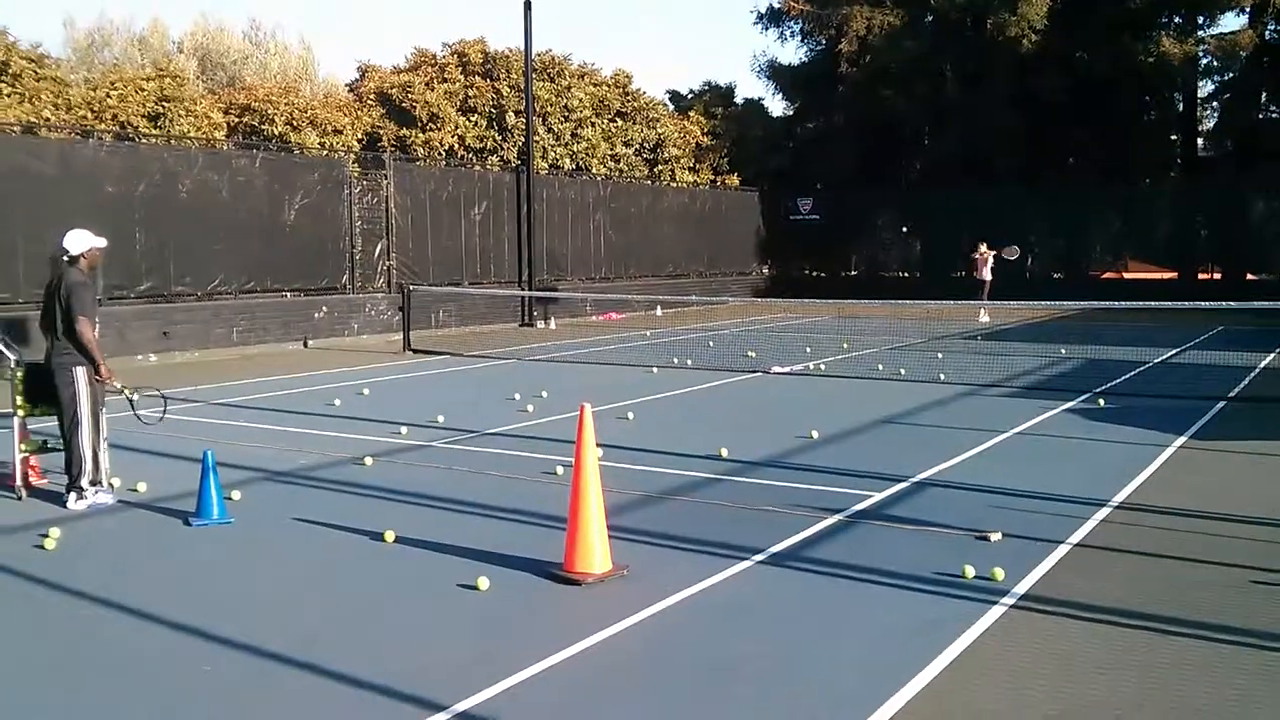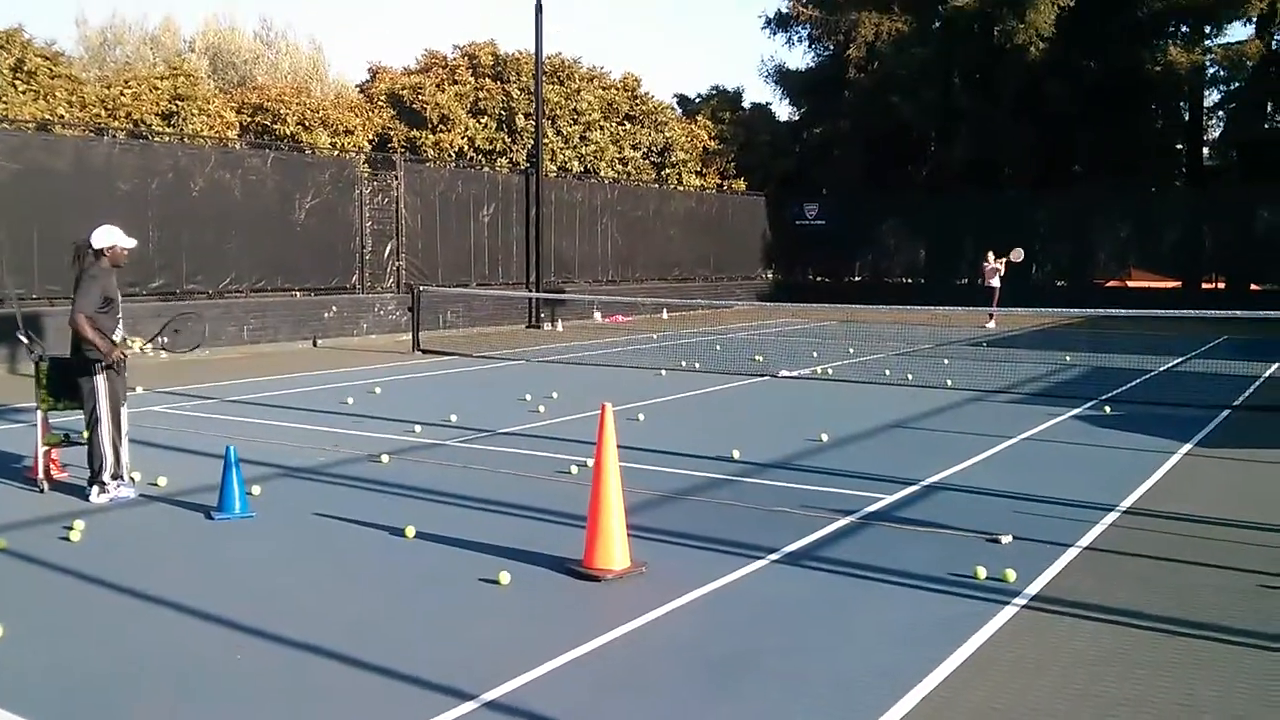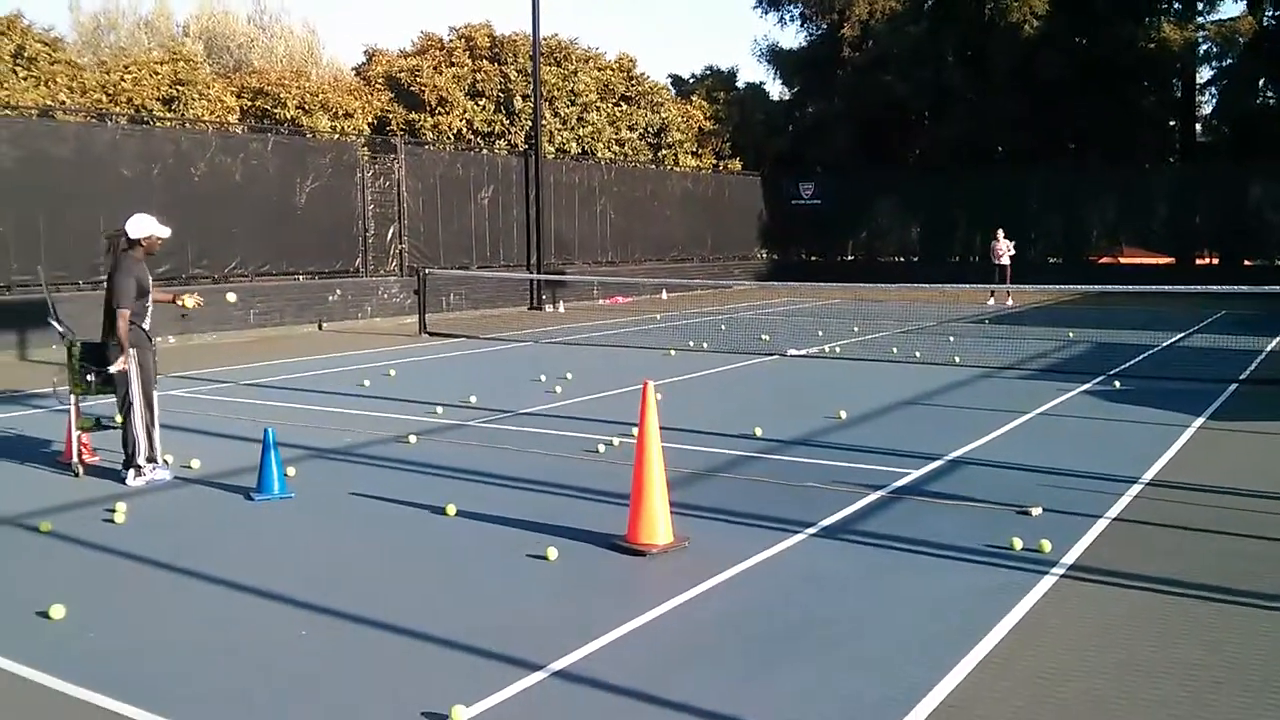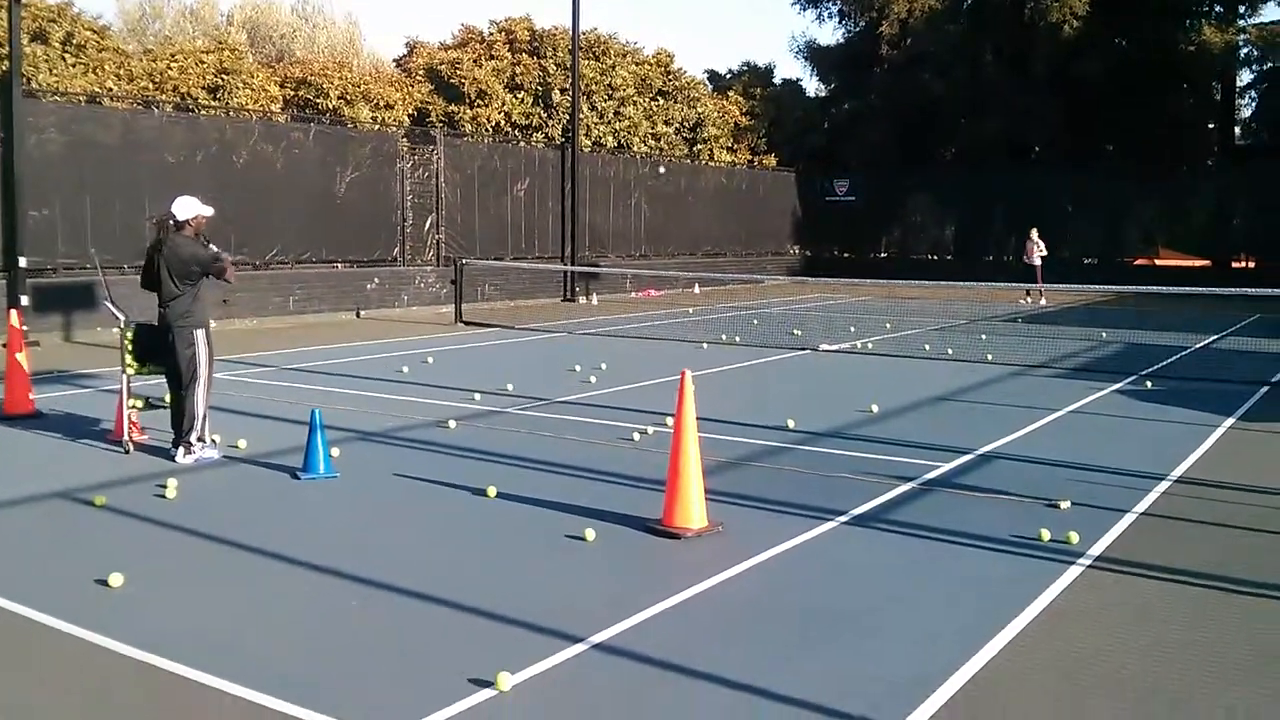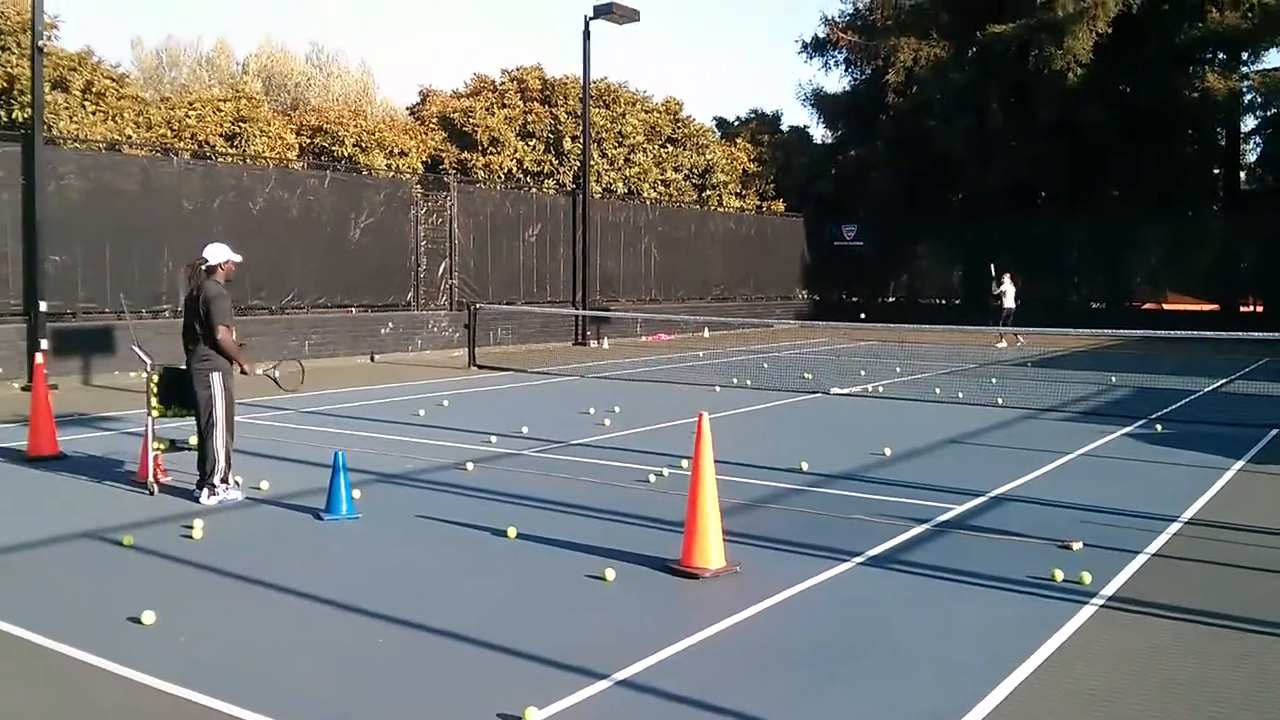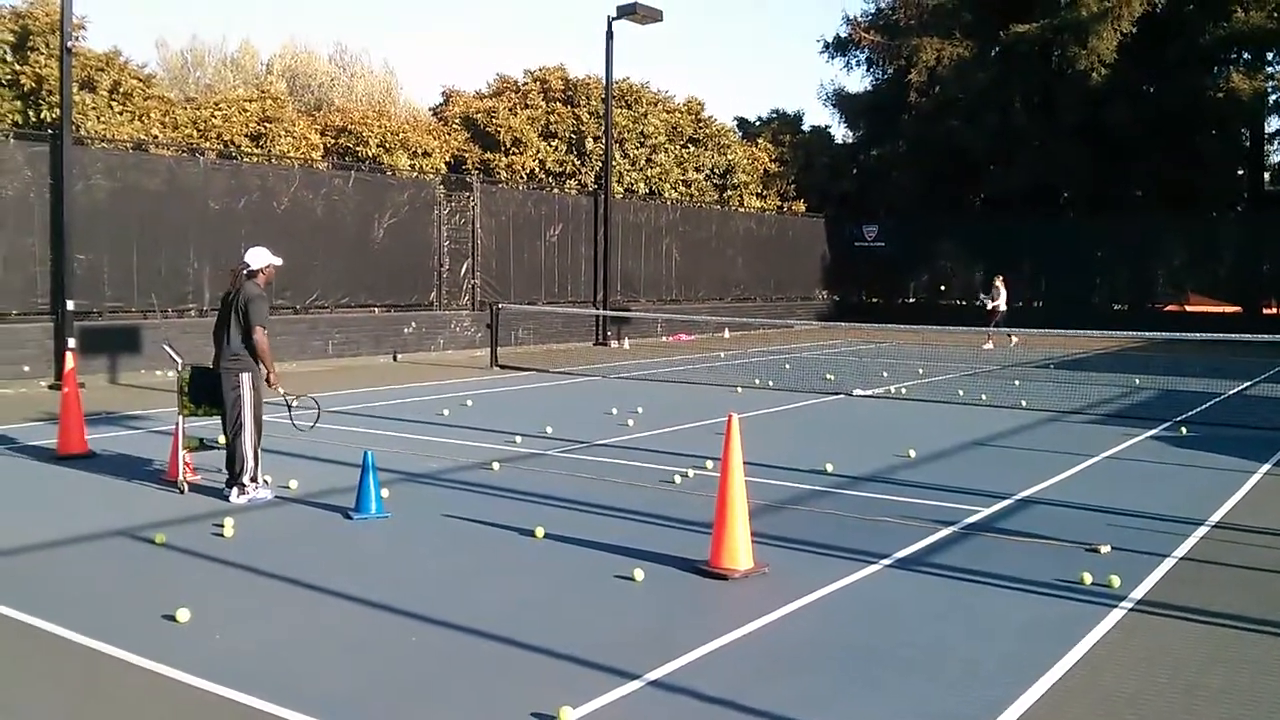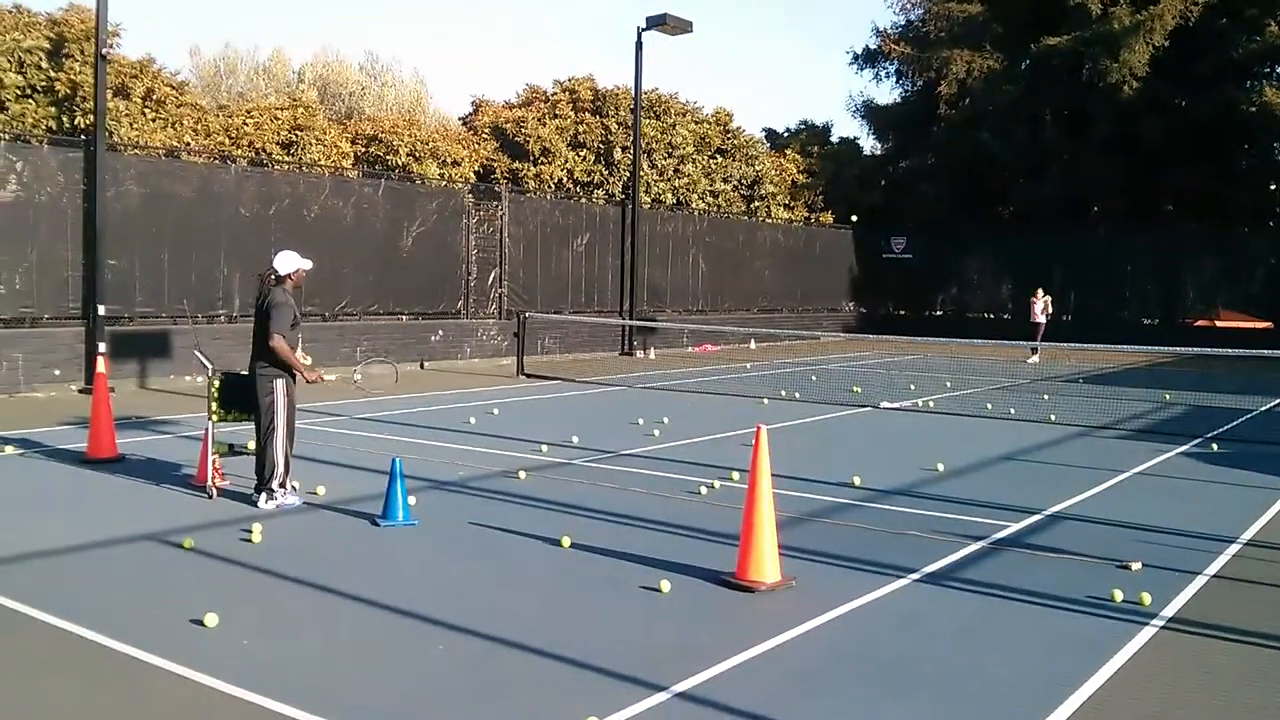
dt=0.7s
person 1, frame 1
left shoulder: (58, 280)
right shoulder: (80, 282)
left elbow: (45, 323)
right elbow: (82, 327)
right wrist: (101, 363)
left hip: (63, 362)
right hip: (76, 364)
left knee: (90, 426)
right knee: (83, 428)
left ankle: (92, 483)
right ankle: (80, 491)
person 1, frame 2
left shoulder: (105, 275)
right shoulder: (93, 278)
right elbow: (77, 319)
left wrist: (120, 341)
right wrist: (103, 346)
left hip: (108, 359)
right hip: (95, 361)
left knee: (116, 421)
right knee: (104, 422)
left ankle: (114, 478)
right ankle: (102, 486)
person 1, frame 3
left shoulder: (136, 263)
right shoulder: (126, 269)
right elbow: (121, 316)
left wrist: (175, 298)
right wrist: (123, 352)
left hip: (140, 343)
right hip: (130, 346)
left knee: (145, 405)
right knee: (138, 406)
left ankle: (142, 460)
right ankle: (138, 469)
person 1, frame 4
left shoulder: (158, 246)
right shoulder: (196, 250)
left elbow: (147, 282)
right elbow: (229, 275)
right wrist: (221, 258)
left hip: (169, 323)
right hip: (192, 326)
left knee: (179, 385)
right knee: (196, 384)
left ankle: (183, 439)
right ankle: (189, 446)
person 1, frame 5
left shoulder: (196, 291)
right shoulder: (218, 293)
left elbow: (188, 334)
right elbow: (221, 335)
right wrist: (243, 361)
left hip: (198, 367)
right hip: (213, 369)
left knee: (209, 428)
right knee: (219, 428)
left ankle: (207, 481)
right ankle: (214, 488)
person 1, frame 6
left shoulder: (232, 293)
right shoulder: (257, 295)
left elbow: (218, 331)
right elbow: (258, 336)
right wrist: (271, 369)
left hip: (225, 366)
right hip: (242, 369)
left knee: (236, 427)
right knee: (247, 428)
left ankle: (237, 480)
right ankle: (244, 486)
person 1, frame 7
left shoulder: (266, 295)
right shoulder: (282, 301)
right elbow: (276, 342)
left wrist: (295, 357)
right wrist: (303, 369)
left hip: (263, 372)
right hip: (276, 375)
left knee: (268, 432)
right knee: (279, 433)
left ankle: (265, 485)
right ankle: (273, 492)
